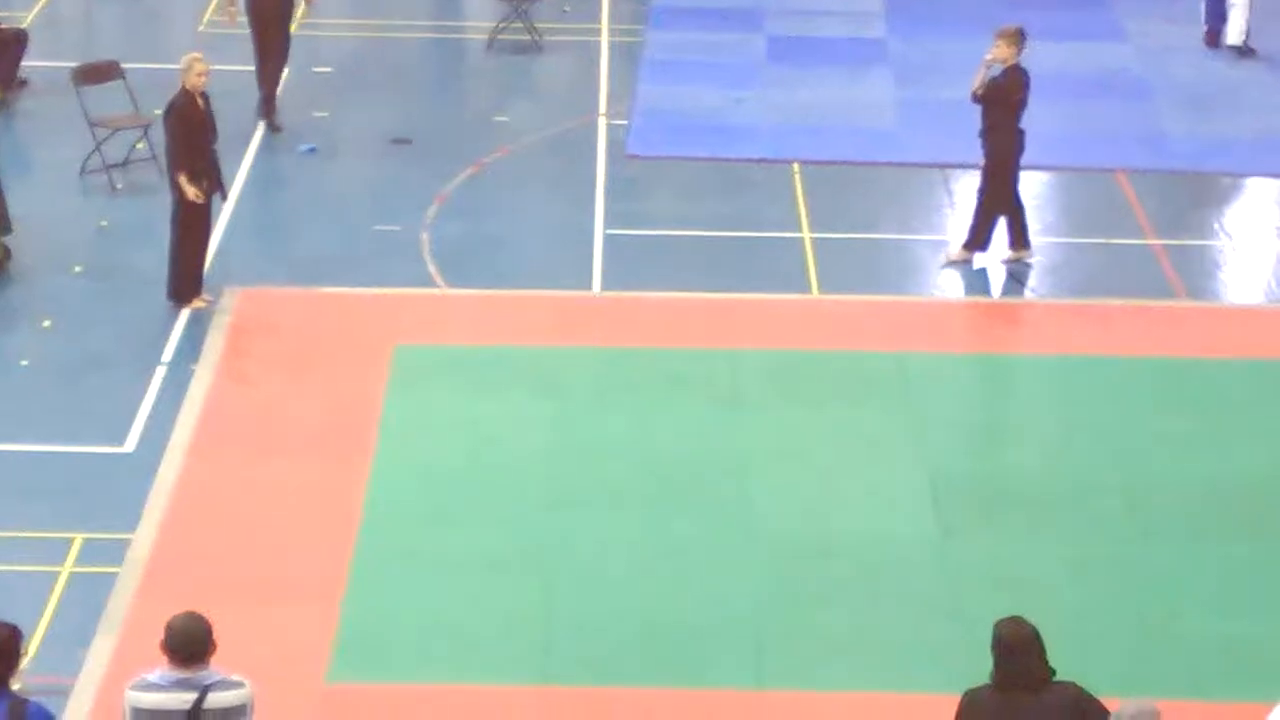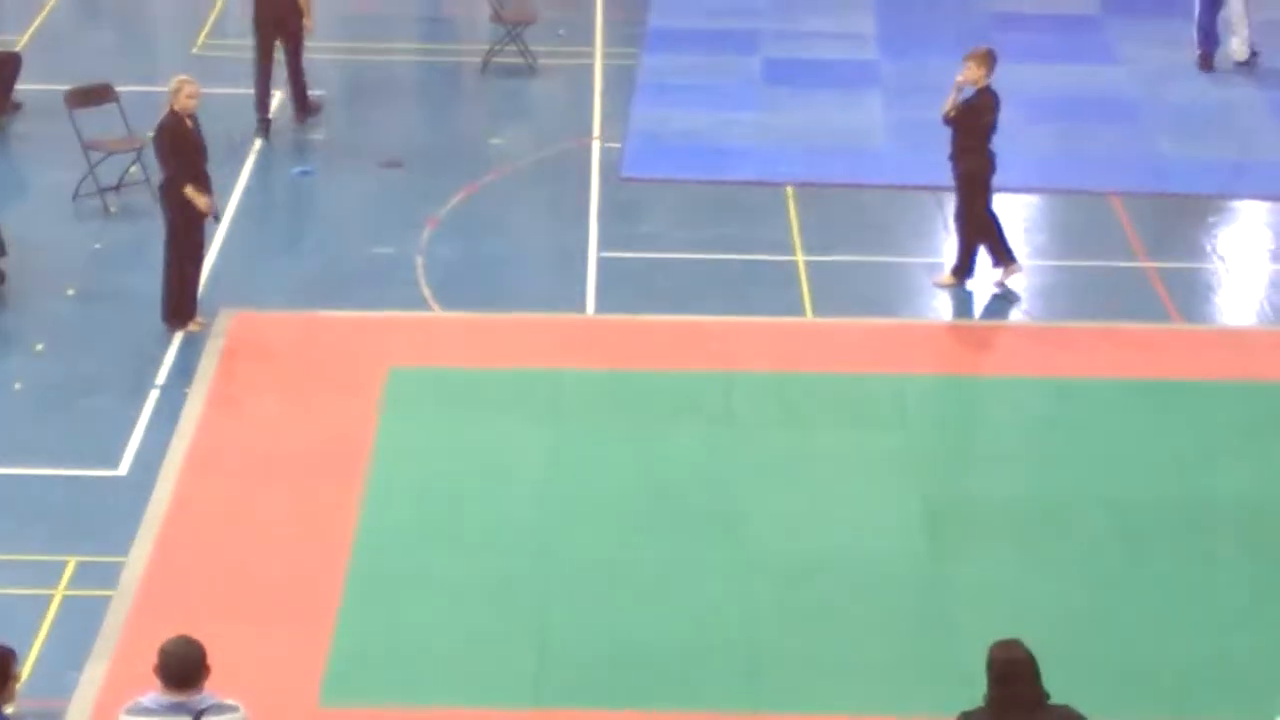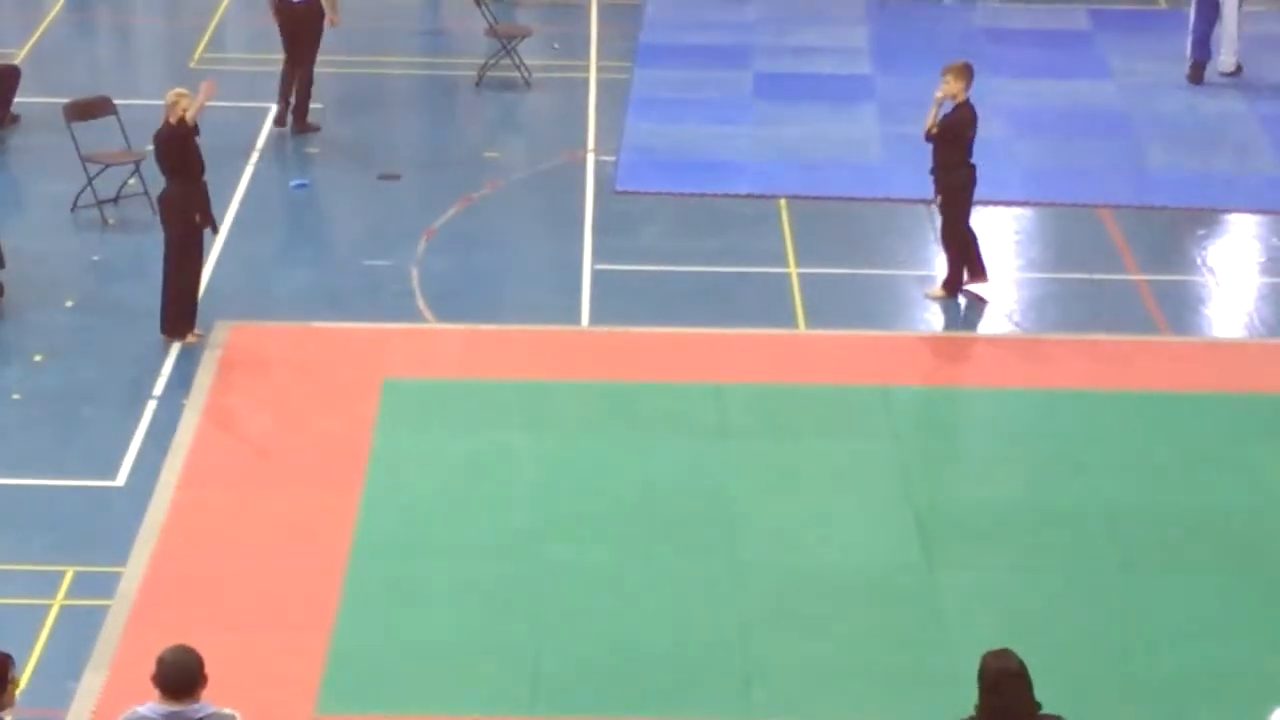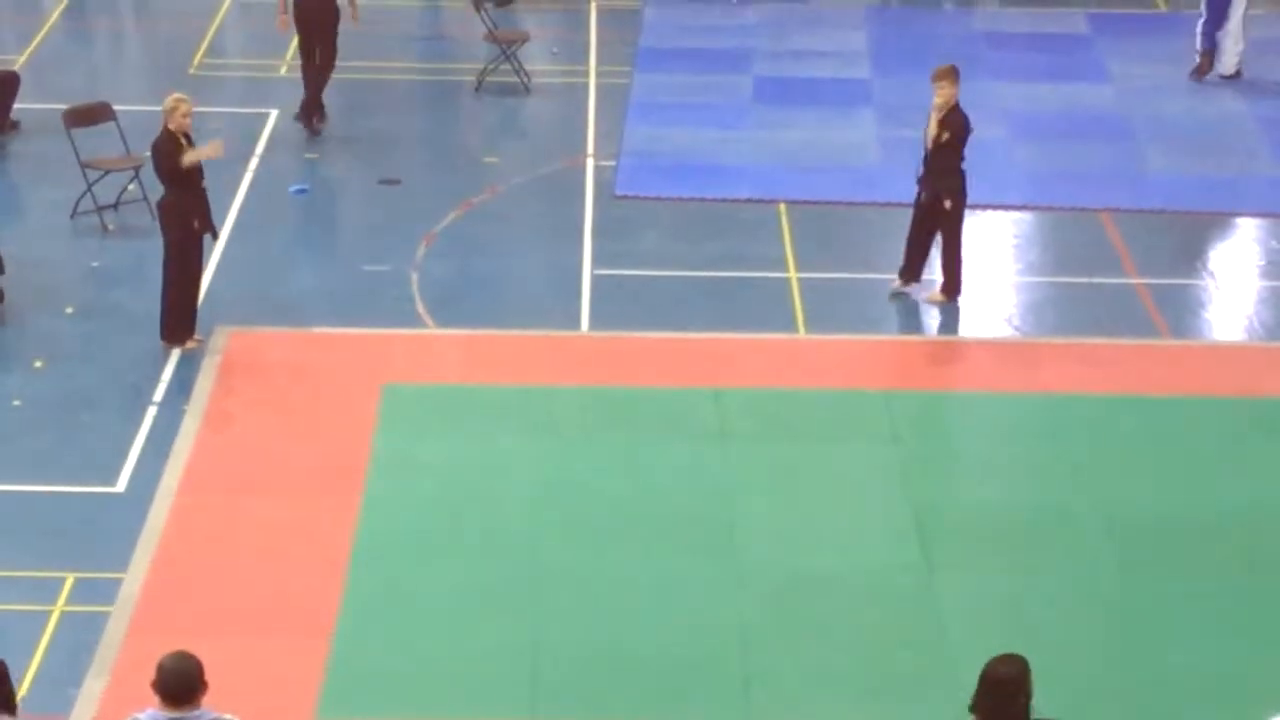
dt=0.4s
person 1, frame 1
left shoulder: (203, 99)
right shoulder: (177, 107)
right elbow: (173, 150)
left wrist: (212, 176)
right wrist: (185, 184)
left hip: (203, 175)
right hip: (188, 178)
left knee: (201, 234)
right knee: (186, 235)
left ankle: (194, 289)
right ankle: (182, 294)
person 1, frame 2
left shoulder: (191, 121)
right shoulder: (167, 128)
right elbow: (172, 171)
left wrist: (202, 195)
right wrist: (194, 196)
left hip: (195, 195)
right hip: (180, 199)
left knee: (193, 256)
right knee: (180, 257)
left ankle: (187, 313)
right ankle: (177, 317)
person 1, frame 3
left shoulder: (183, 134)
right shoulder: (165, 137)
right elbow: (184, 127)
right wrist: (200, 101)
left hip: (191, 205)
right hip: (177, 207)
left knee: (192, 268)
right knee: (178, 268)
left ankle: (186, 324)
right ankle: (174, 329)
person 1, frame 4
left shoulder: (184, 140)
right shoulder: (162, 144)
right elbow: (174, 164)
right wrist: (202, 153)
left hip: (191, 212)
right hip: (176, 215)
left knee: (192, 274)
right knee: (178, 274)
left ankle: (186, 330)
right ankle: (174, 335)
person 2, frame 1
left shoulder: (1007, 79)
right shoulder: (1017, 76)
left elbow: (977, 95)
right elbow: (993, 97)
left wrist: (984, 68)
right wrist: (989, 70)
left hip: (1001, 143)
right hip: (1007, 140)
left knee: (989, 196)
right knee: (1007, 195)
left ankle: (971, 247)
right ankle: (1020, 246)
person 2, frame 2
left shoulder: (977, 102)
right shoulder: (987, 97)
left elbow: (948, 118)
right elbow: (963, 119)
left wrist: (956, 90)
left hip: (971, 166)
right hip: (977, 163)
left knee: (967, 218)
right knee: (981, 215)
left ankle: (960, 272)
right ankle: (1007, 261)
person 2, frame 3
left shoulder: (960, 116)
right shoulder: (963, 112)
left elbow: (930, 134)
right elbow: (940, 134)
left wrist: (935, 106)
right wrist: (940, 107)
left hip: (954, 180)
right hip: (956, 176)
left knee: (952, 232)
right knee: (959, 228)
left ankle: (951, 285)
right ankle: (975, 272)
person 2, frame 4
left shoulder: (959, 120)
right shoulder: (940, 113)
left elbow: (933, 143)
left wrist: (935, 114)
left hip: (950, 185)
right hip: (931, 181)
left knee: (950, 237)
right knee: (919, 230)
left ankle: (949, 290)
right ankle: (907, 277)
